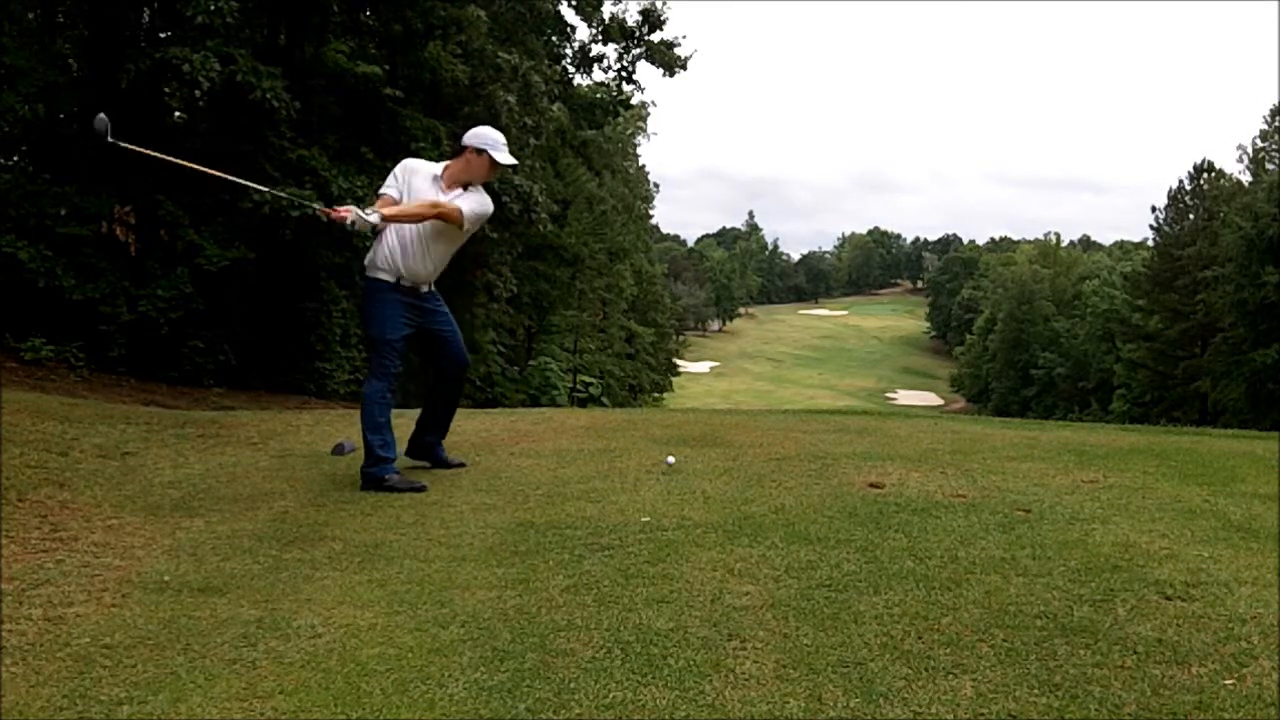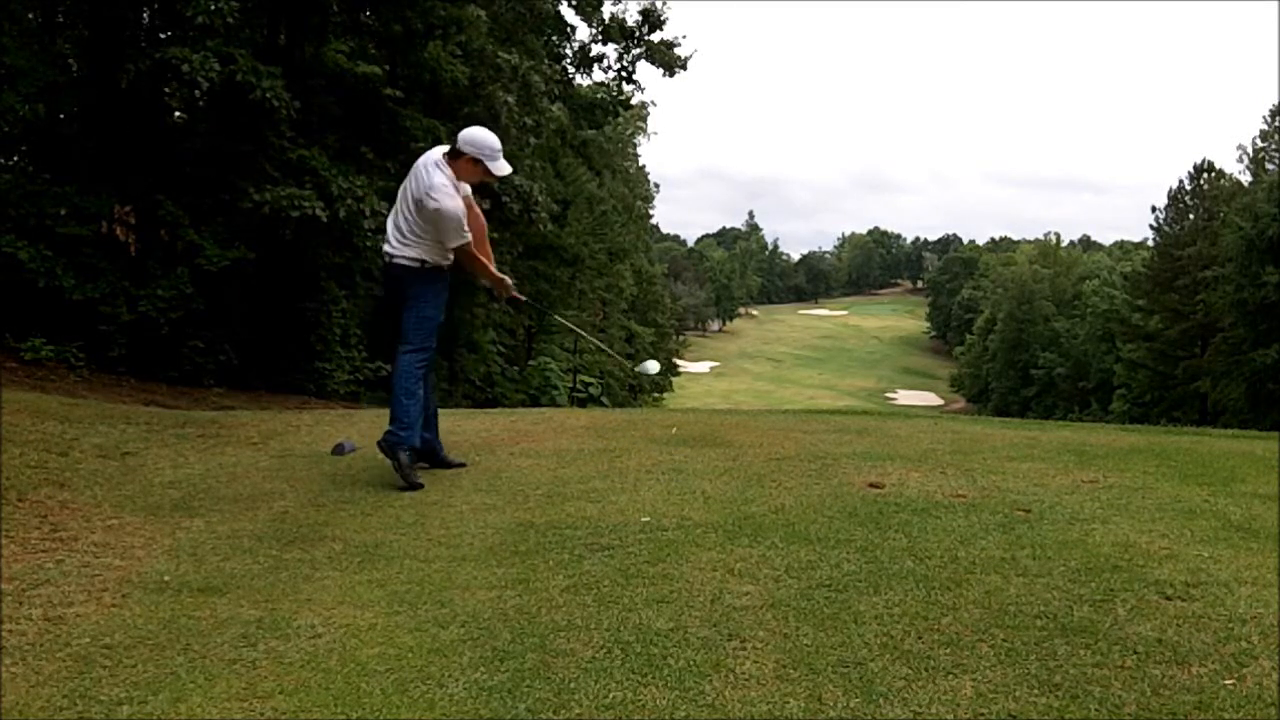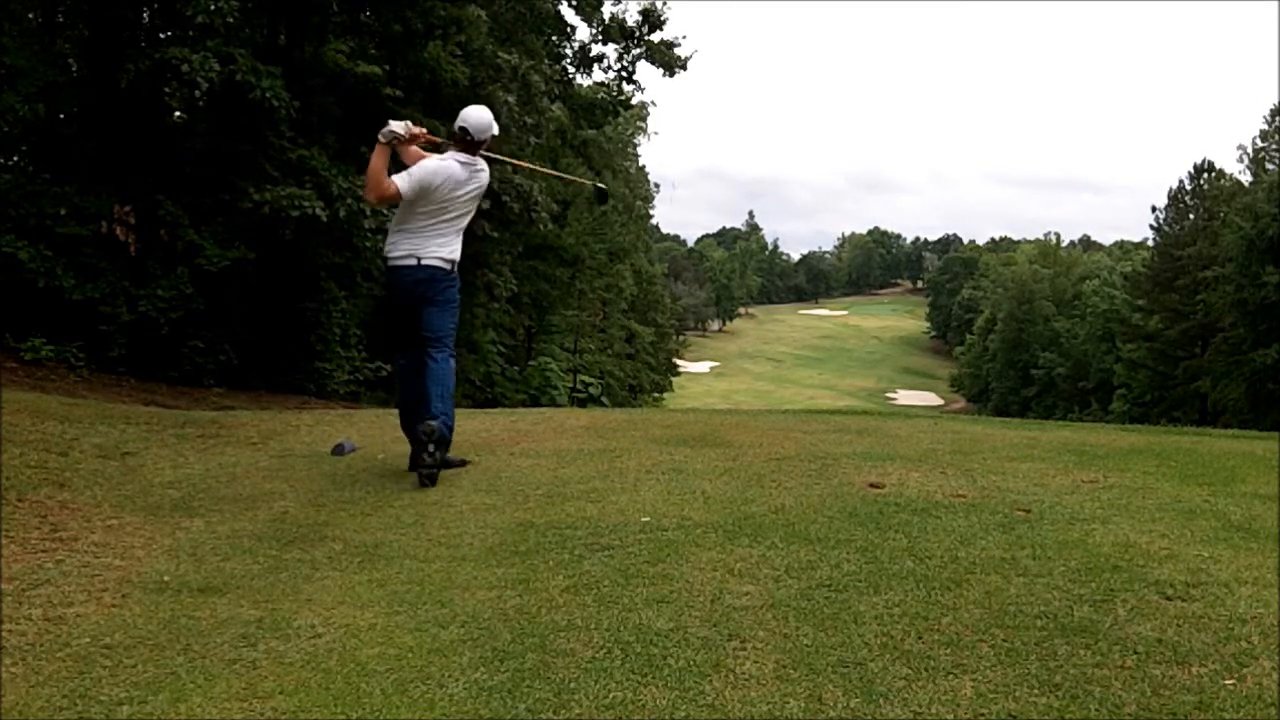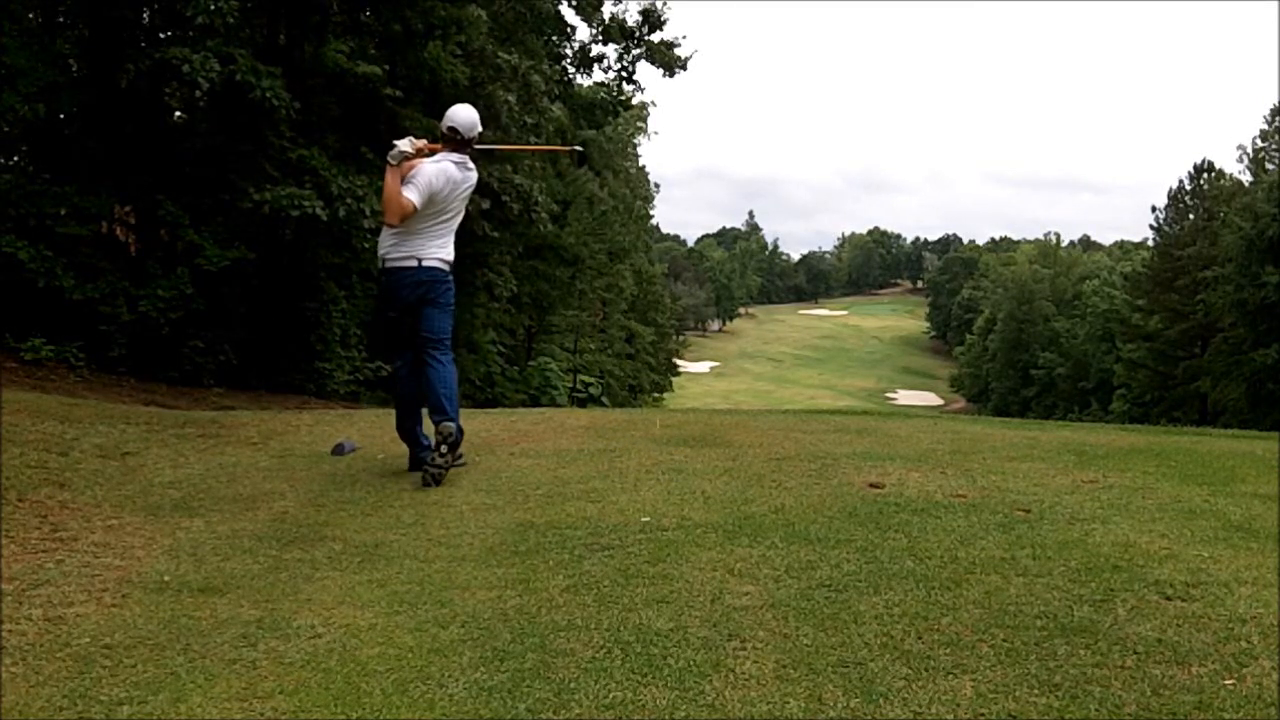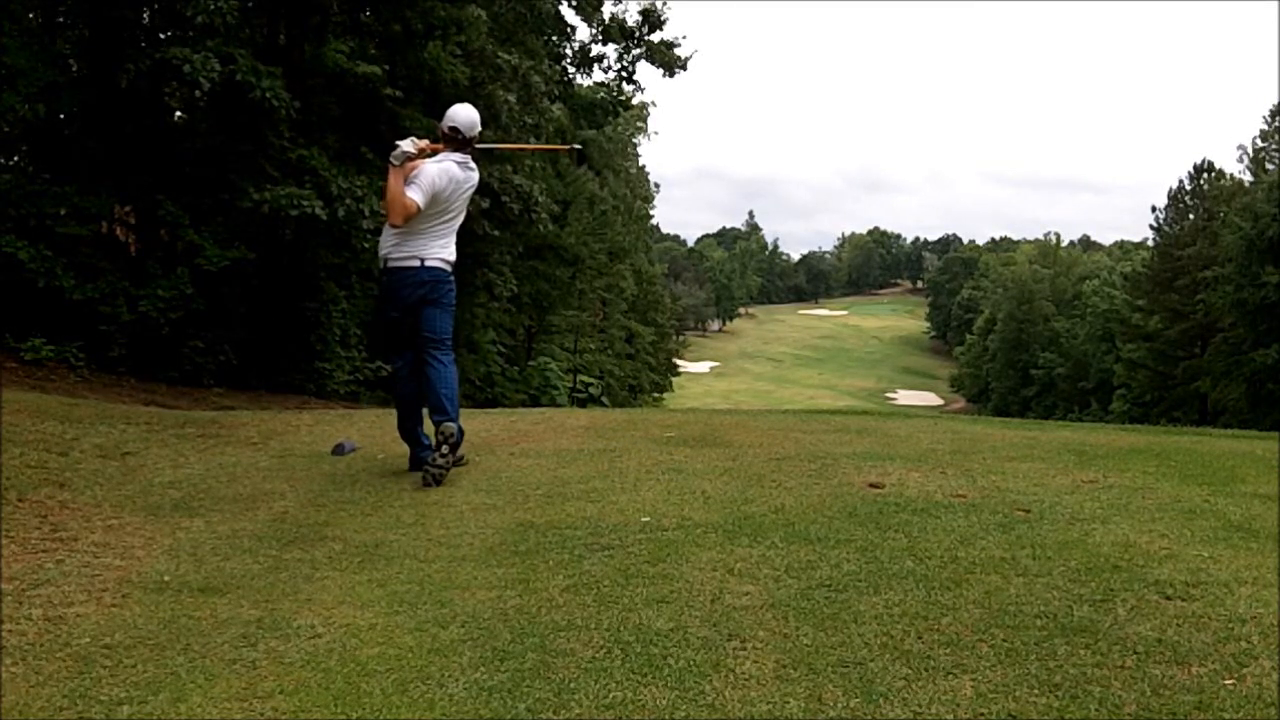
dt=0.5s
person 1, frame 1
left shoulder: (480, 204)
right shoulder: (411, 169)
left elbow: (431, 209)
right elbow: (381, 211)
left wrist: (374, 216)
right wrist: (362, 217)
left hip: (425, 292)
right hip: (384, 284)
left knee: (455, 363)
right knee: (384, 372)
left ankle: (426, 444)
right ankle: (378, 469)
person 1, frame 2
left shoulder: (438, 155)
right shoulder: (441, 200)
left elbow: (473, 214)
right elbow: (466, 255)
left wrist: (491, 267)
right wrist: (494, 279)
left hip: (398, 267)
right hip: (423, 275)
left knee: (415, 354)
right knee: (416, 354)
left ankle: (425, 443)
right ankle: (402, 440)
person 1, frame 3
left shoulder: (432, 171)
right shoulder: (482, 174)
left elbow: (375, 195)
left wrist: (385, 142)
right wrist: (406, 142)
left hip: (400, 271)
right hip: (439, 275)
left knee: (408, 358)
right knee: (440, 353)
left ankle: (422, 446)
right ankle: (437, 427)
person 1, frame 4
left shoulder: (430, 171)
right shoulder: (468, 173)
left elbow: (393, 216)
left wrist: (394, 163)
right wrist: (410, 159)
left hip: (398, 273)
right hip: (435, 274)
left knee: (405, 359)
right knee: (438, 352)
left ankle: (418, 448)
right ankle: (446, 426)
person 1, frame 5
left shoulder: (433, 170)
right shoulder: (469, 173)
left elbow: (396, 216)
right elbow: (418, 176)
left wrist: (397, 165)
right wrist: (412, 160)
left hip: (399, 273)
right hip: (436, 274)
left knee: (405, 359)
right knee: (438, 353)
left ankle: (419, 448)
right ankle: (447, 426)
